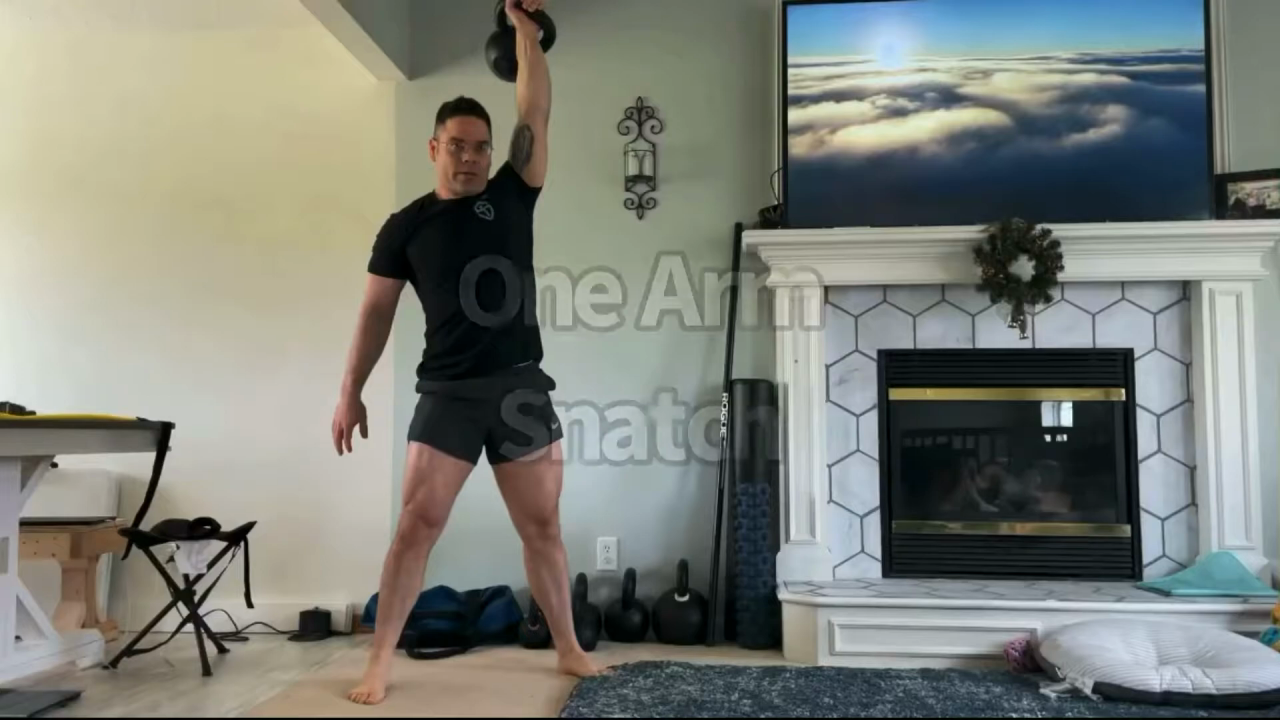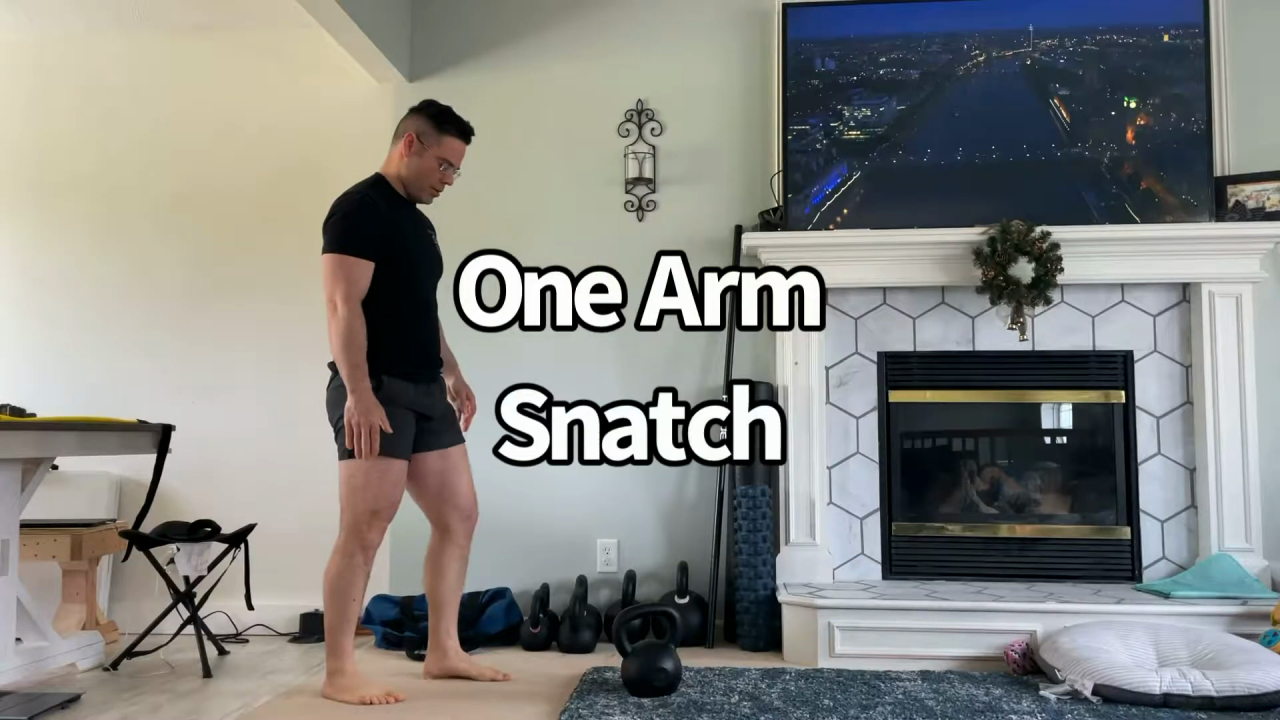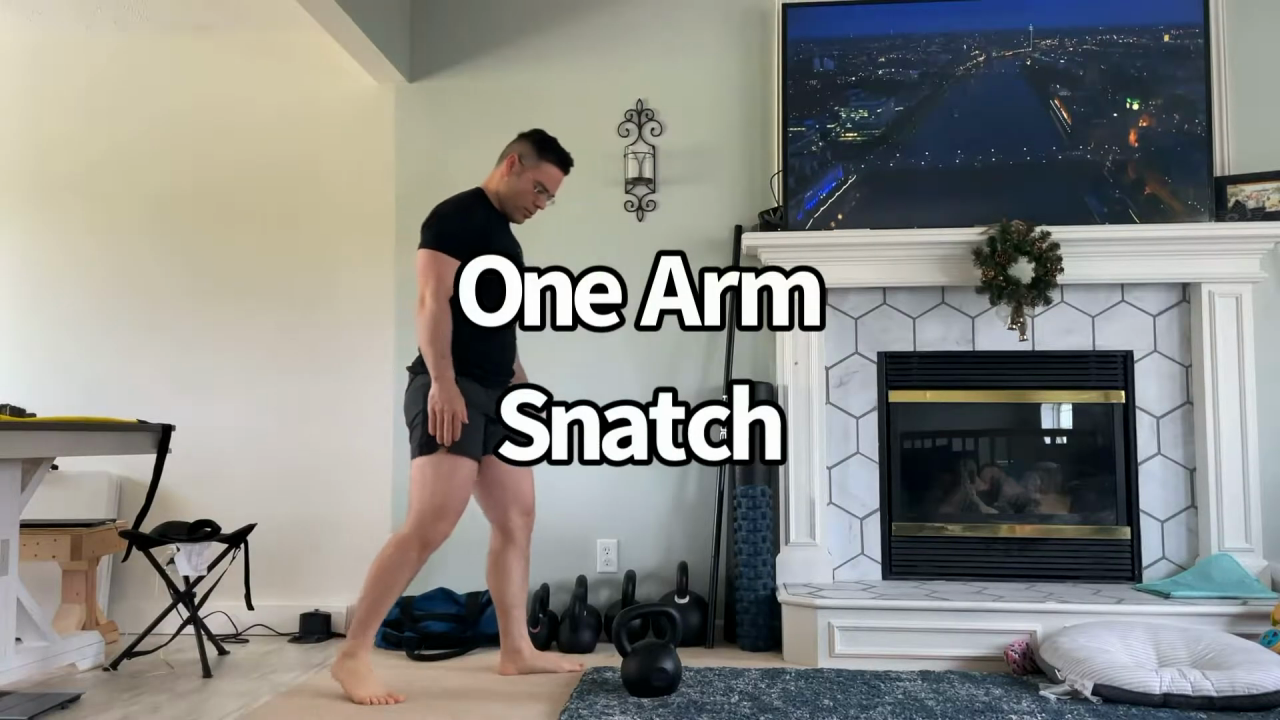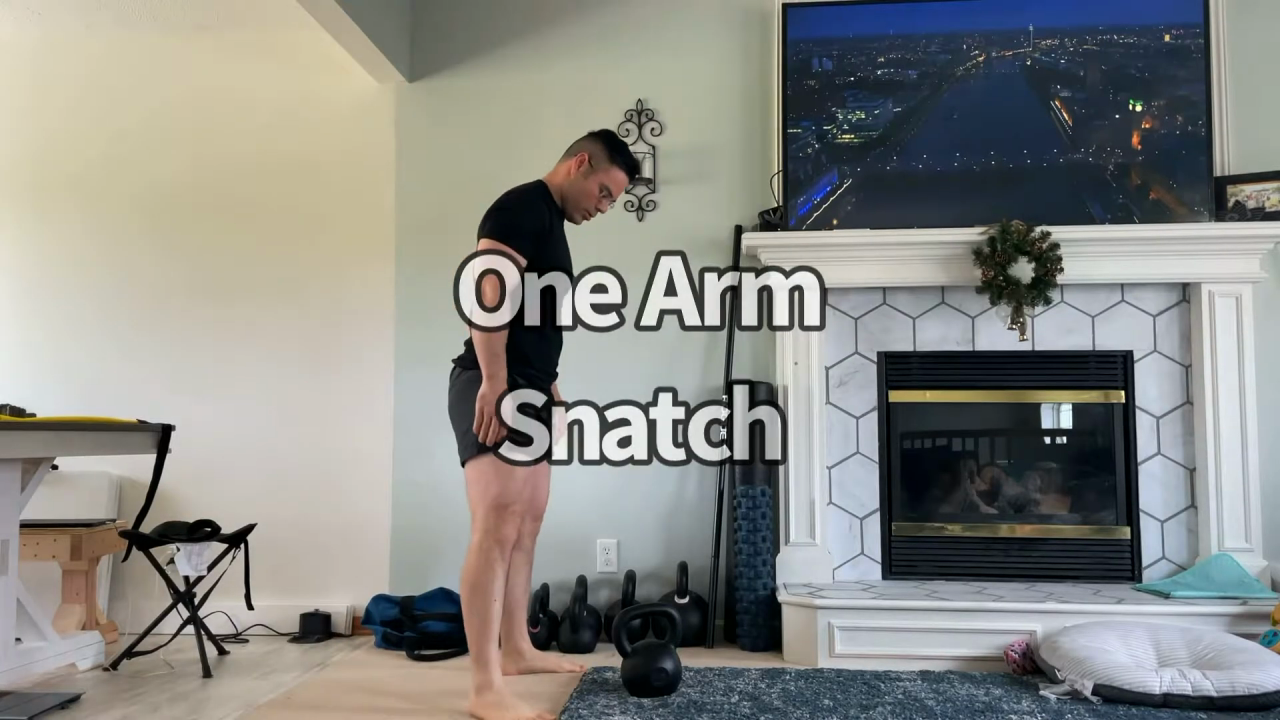
dt=0.7s
person 1, frame 1
left shoulder: (512, 196)
right shoulder: (406, 226)
left elbow: (536, 113)
right elbow: (376, 311)
right wrist: (351, 392)
left hip: (521, 388)
right hip: (448, 393)
left knee: (542, 525)
right knee: (417, 523)
left ankle: (569, 649)
right ankle: (379, 662)
person 1, frame 2
left shoulder: (418, 221)
right shoulder: (358, 209)
right elbow: (343, 306)
left wrist: (454, 374)
right wrist: (359, 394)
left hip: (425, 393)
right hip: (375, 394)
left knee: (459, 517)
right knee: (364, 532)
left ankle: (442, 650)
right ankle: (338, 671)
person 1, frame 3
left shoulder: (505, 236)
right shoulder: (456, 217)
right elbow: (432, 302)
left wrist: (523, 389)
right wrist: (444, 384)
left hip: (495, 396)
right hip: (451, 394)
left knee: (517, 521)
right knee: (429, 527)
left ankle: (517, 650)
right ankle: (354, 655)
person 1, frame 4
left shoulder: (550, 224)
right shoulder: (520, 208)
right elbow: (489, 295)
left wrist: (550, 390)
right wrist: (494, 383)
left hip: (527, 392)
right hip: (494, 390)
left knee: (525, 526)
right knee: (497, 529)
left ankle: (516, 650)
